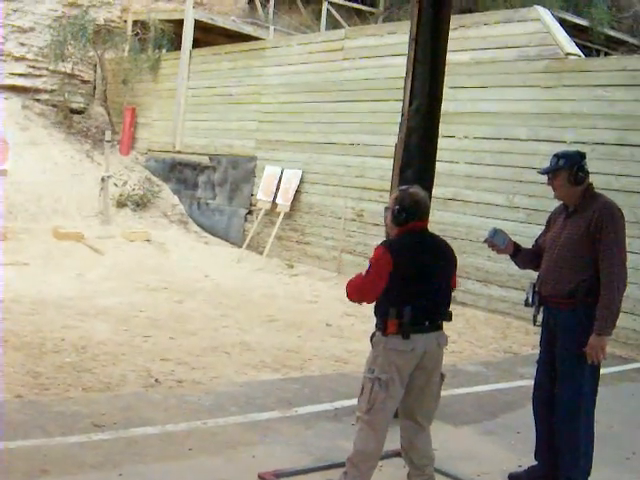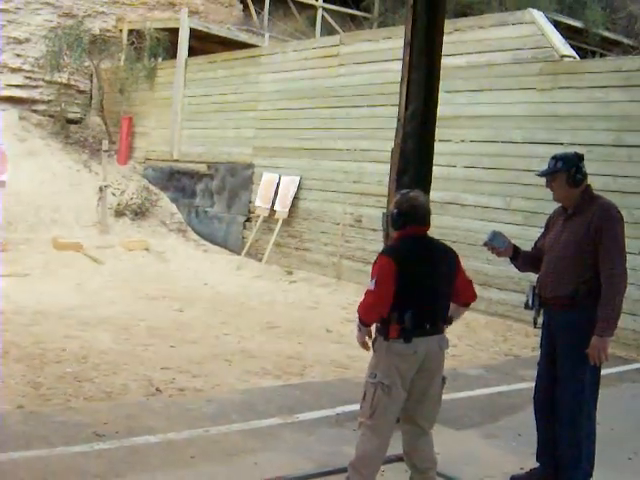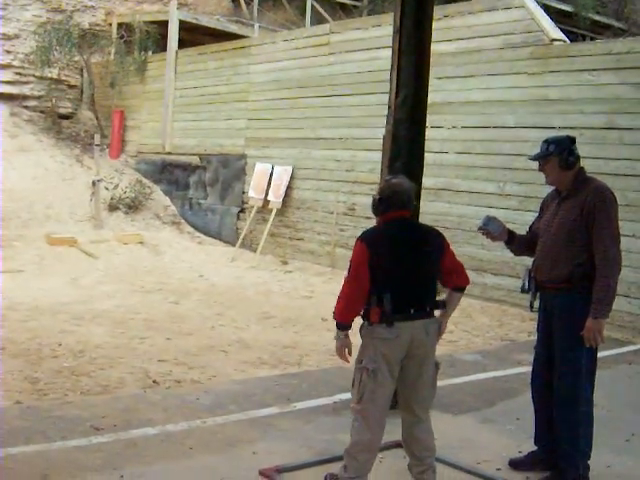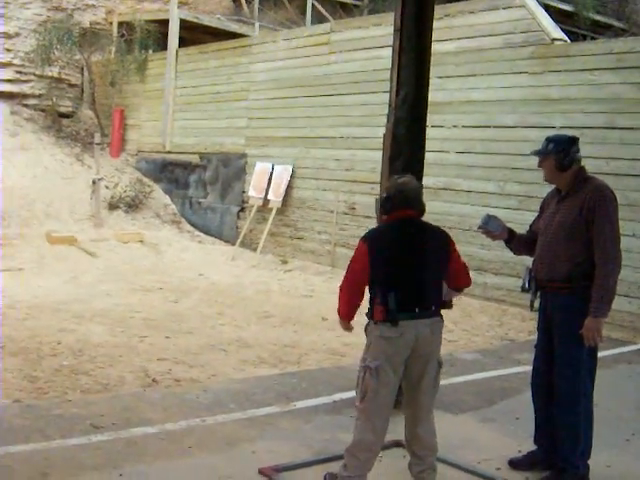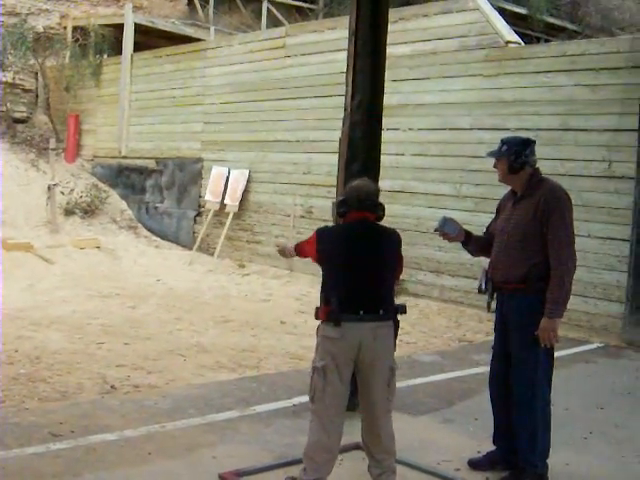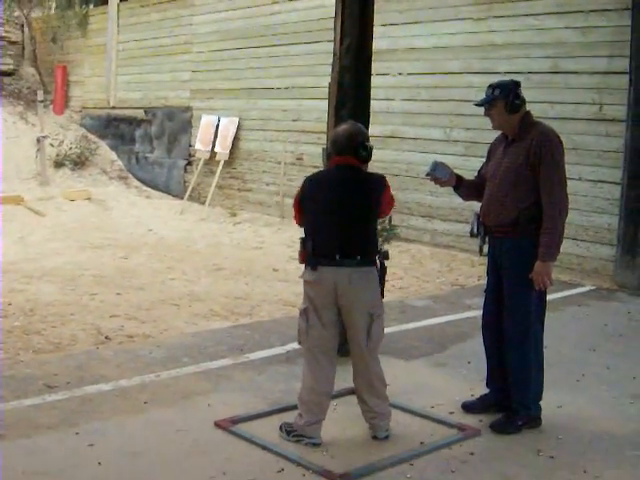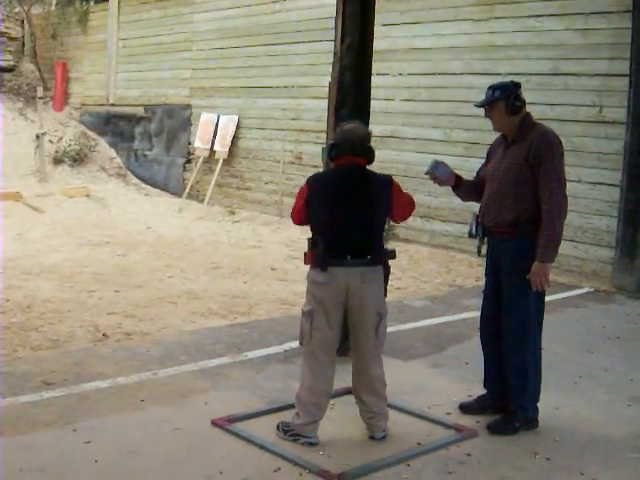
dt=0.5s
person 1, frame 1
left shoulder: (604, 212)
right shoulder: (559, 214)
left elbow: (613, 277)
right elbow: (539, 259)
left wrist: (602, 330)
right wrist: (513, 250)
left hip: (581, 317)
right hip: (552, 313)
left knee: (574, 402)
right knee: (544, 396)
person 1, frame 2
left shoulder: (603, 214)
right shoulder: (558, 215)
left elbow: (614, 278)
right elbow: (539, 261)
left wrist: (603, 332)
right wrist: (513, 253)
left hip: (581, 318)
right hip: (552, 316)
left knee: (575, 403)
right knee: (545, 398)
person 1, frame 3
left shoulder: (597, 196)
right shoulder: (552, 199)
left elbow: (608, 261)
right elbow: (534, 244)
left wrist: (598, 314)
right wrist: (507, 237)
left hip: (577, 302)
right hip: (549, 300)
left knee: (573, 387)
right knee: (543, 382)
right ankle: (548, 451)
person 1, frame 4
left shoulder: (596, 194)
right shoulder: (553, 197)
left elbow: (608, 259)
right elbow: (534, 243)
left wrist: (597, 313)
right wrist: (507, 235)
left hip: (576, 301)
right hip: (549, 298)
left knee: (572, 385)
right knee: (543, 380)
right ankle: (547, 450)
person 1, frame 5
left shoulder: (551, 196)
right shoulder: (509, 199)
left elbow: (563, 260)
right elbow: (491, 245)
left wrist: (552, 313)
right wrist: (464, 237)
left hip: (533, 302)
right hip: (506, 299)
left knee: (530, 385)
right knee: (501, 380)
right ankle: (506, 450)
person 1, frame 6
left shoulder: (543, 139)
right shoulder: (500, 143)
left elbow: (555, 203)
right elbow: (483, 190)
left wrist: (546, 257)
right wrist: (455, 182)
left hip: (525, 246)
right hip: (498, 243)
left knee: (522, 329)
right knee: (493, 324)
left ankle: (527, 408)
right ankle: (500, 393)
person 1, frame 7
left shoulder: (543, 141)
right shoulder: (499, 144)
left elbow: (554, 206)
right elbow: (482, 190)
left wrist: (544, 258)
right wrist: (455, 182)
left hip: (524, 247)
right hip: (497, 245)
left knee: (521, 330)
right knee: (492, 325)
left ankle: (524, 410)
right ankle: (497, 394)
person 2, frame 1
left shoulder: (391, 249)
right shoulder: (444, 250)
left elbow: (362, 290)
left wrist: (355, 283)
left hip: (397, 341)
right hip: (433, 339)
left knee: (373, 416)
right knee: (419, 416)
person 2, frame 2
left shoulder: (392, 255)
right shoulder: (447, 254)
left elbow: (375, 304)
right elbow: (465, 297)
left wrist: (363, 325)
left hip: (398, 346)
right hip: (433, 344)
left knee: (376, 421)
right knee: (420, 420)
person 2, frame 3
left shoulder: (370, 240)
right shoulder: (433, 238)
left elbow: (353, 291)
right elbow: (458, 281)
left wrist: (342, 331)
right wrist: (443, 318)
left hip: (384, 331)
right hip: (424, 328)
left knee: (369, 408)
right knee: (418, 406)
person 2, frame 4
left shoulder: (374, 239)
right shoulder: (439, 237)
left elbow: (353, 285)
right elbow: (461, 280)
left wrist: (345, 317)
left hip: (390, 329)
right hip: (429, 327)
left knee: (373, 407)
right knee: (422, 404)
person 2, frame 5
left shoulder: (327, 237)
right shoulder: (391, 240)
left elbow: (305, 248)
left wrist: (289, 249)
left hip: (338, 330)
right hip: (380, 329)
left knee: (327, 408)
right knee: (379, 407)
person 2, frame 6
left shoulder: (311, 184)
right shoulder: (375, 184)
left elbow: (300, 218)
left hip: (319, 274)
right hip: (360, 275)
left knee: (318, 354)
right knee: (366, 352)
left ankle: (308, 427)
right ankle: (380, 423)
person 2, frame 7
left shoulder: (316, 184)
right shoulder: (383, 185)
left elbow: (298, 217)
right elbow: (405, 209)
left hip: (326, 275)
right hip: (368, 276)
left knee: (318, 353)
right knee: (368, 353)
left ankle: (305, 426)
right ankle: (377, 423)
